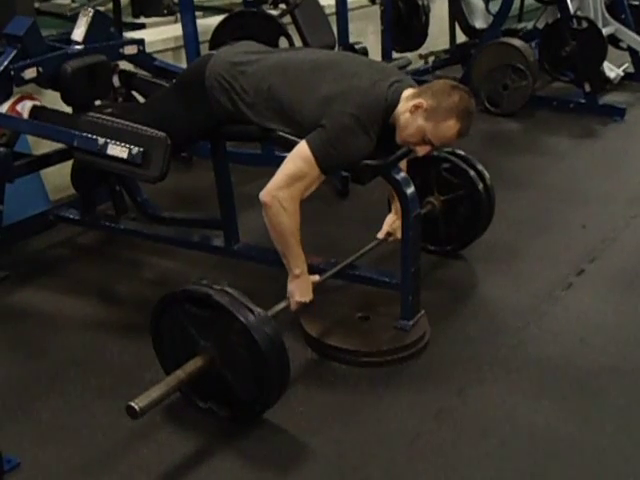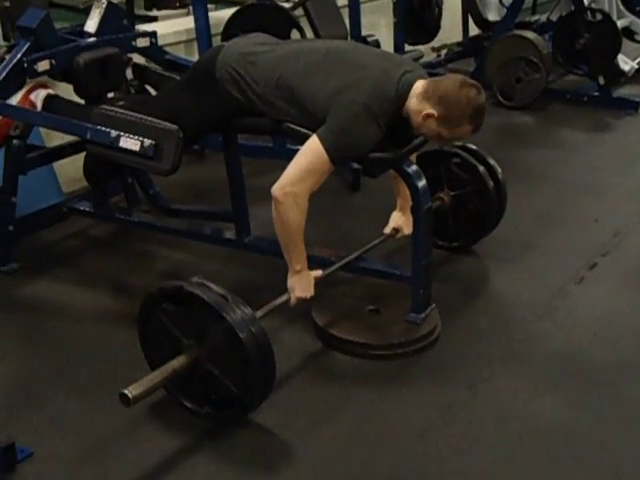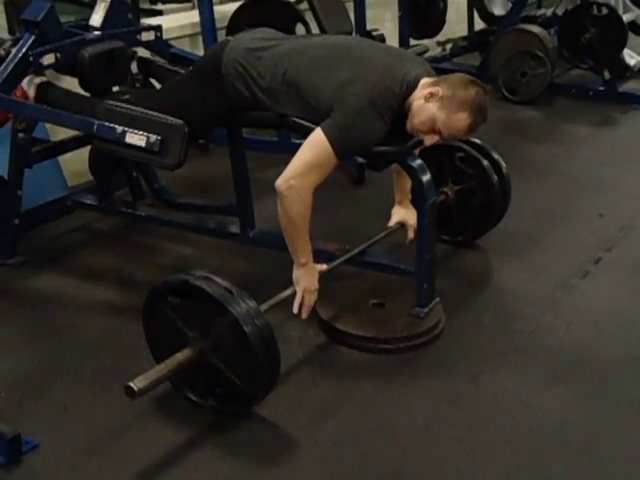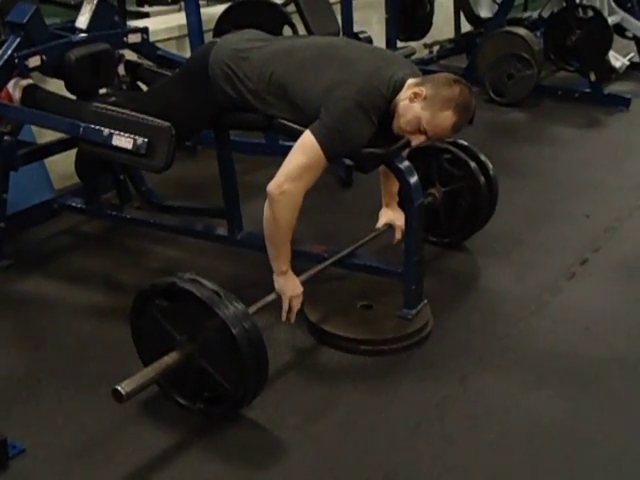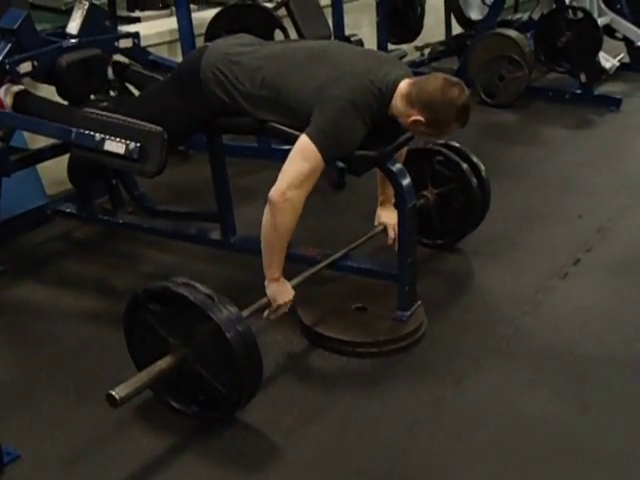
dt=1s
person 1, frame 1
left shoulder: (404, 94)
right shoulder: (355, 122)
left elbow: (393, 148)
right elbow: (275, 196)
left wrist: (397, 210)
right wrist: (299, 275)
left hip: (248, 63)
right hip: (219, 84)
person 1, frame 2
left shoulder: (417, 85)
right shoulder: (365, 114)
left elbow: (402, 142)
right elbow: (286, 192)
left wrist: (404, 207)
right wrist: (298, 272)
left hip: (260, 54)
right hip: (230, 77)
person 1, frame 3
left shoulder: (421, 79)
right shoulder: (370, 108)
left elbow: (403, 134)
right elbow: (290, 185)
left wrist: (404, 202)
right wrist: (304, 266)
left hip: (265, 49)
right hip: (235, 71)
right ankle: (36, 94)
person 1, frame 4
left shoulder: (408, 80)
right shoulder: (357, 110)
left elbow: (389, 136)
right elbow: (281, 190)
left wrist: (390, 204)
right wrist: (282, 273)
left hip: (252, 51)
right hip: (221, 73)
person 1, frame 5
left shoulder: (404, 82)
right shoulder: (350, 111)
left elbow: (391, 137)
right elbow: (283, 197)
left wrist: (385, 204)
right wrist: (274, 280)
left hip: (244, 54)
right hip: (213, 77)
